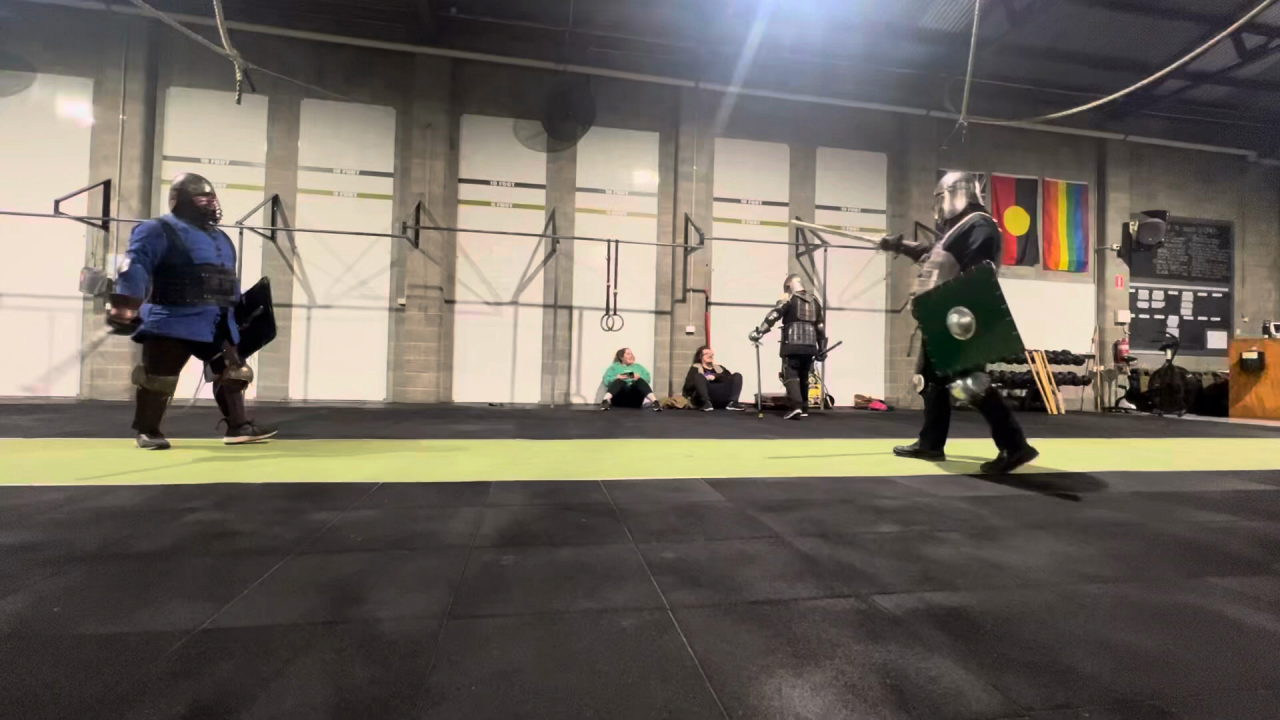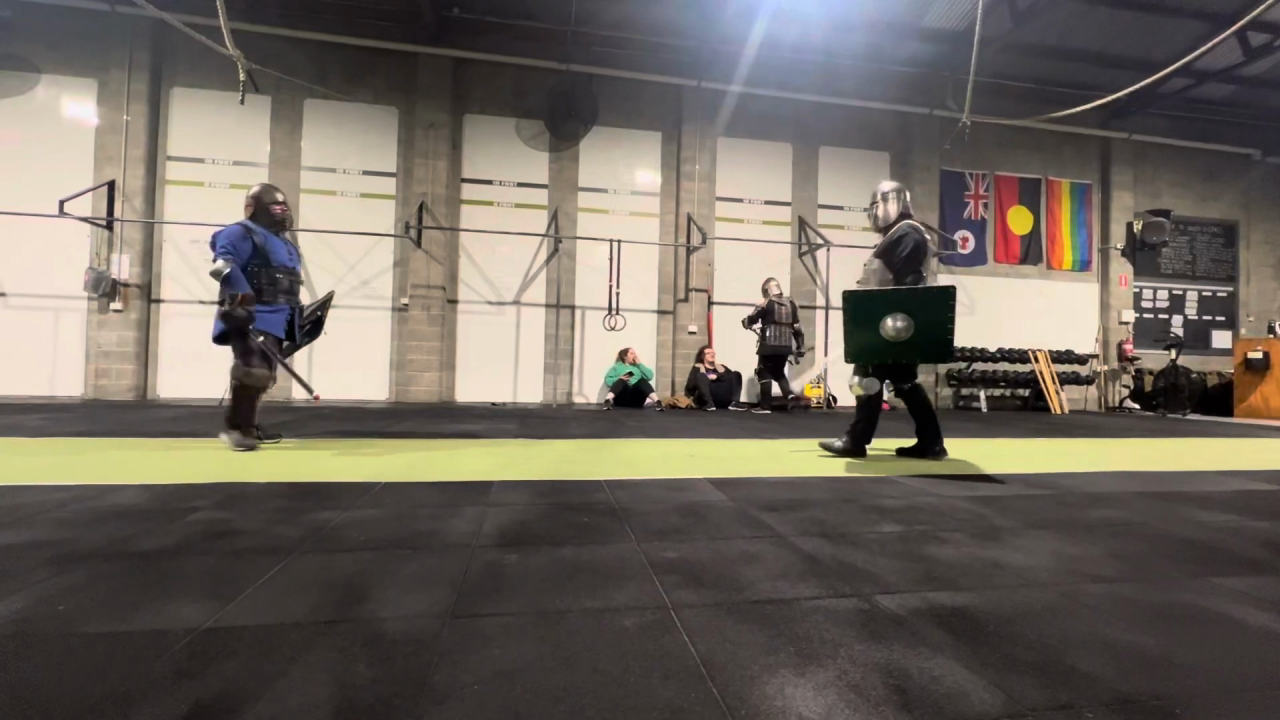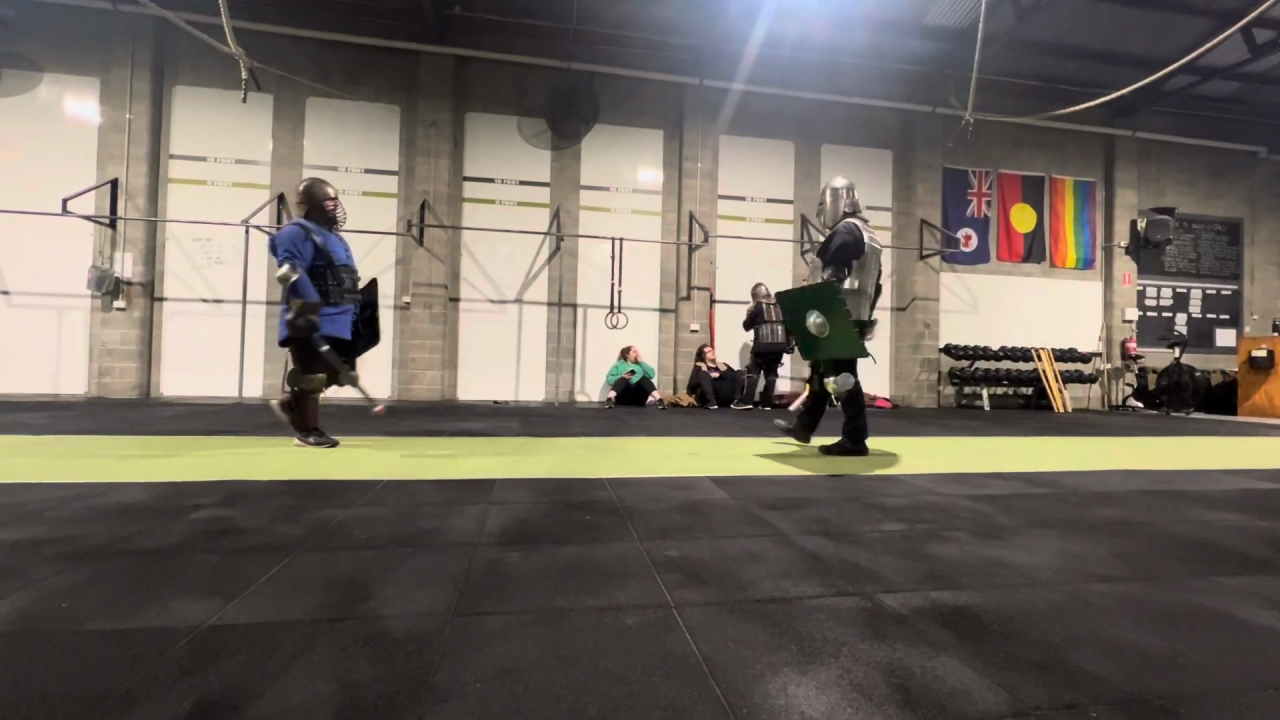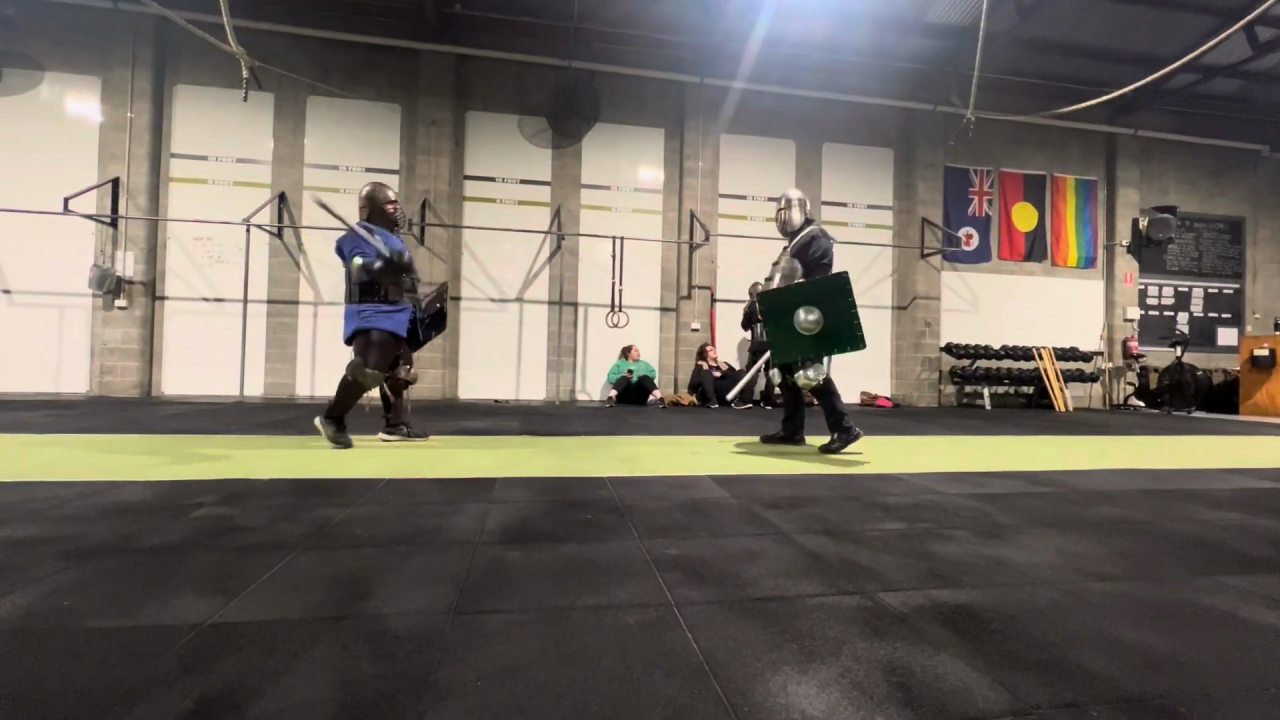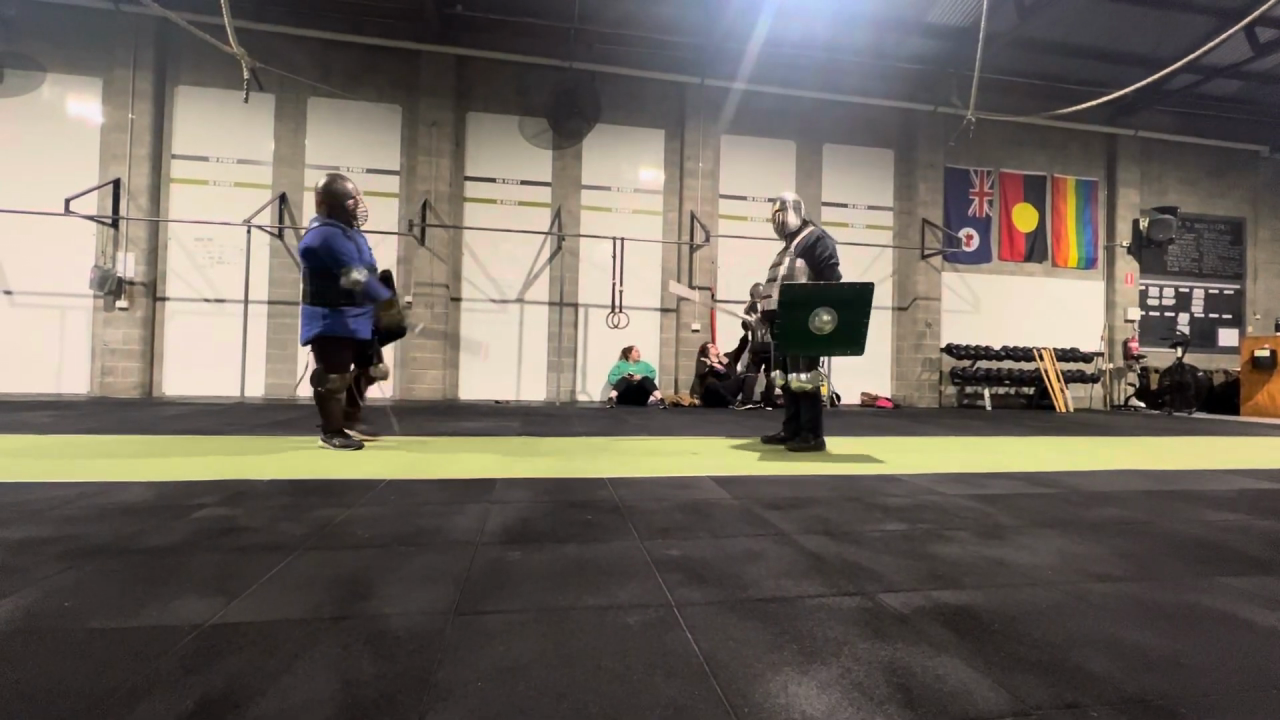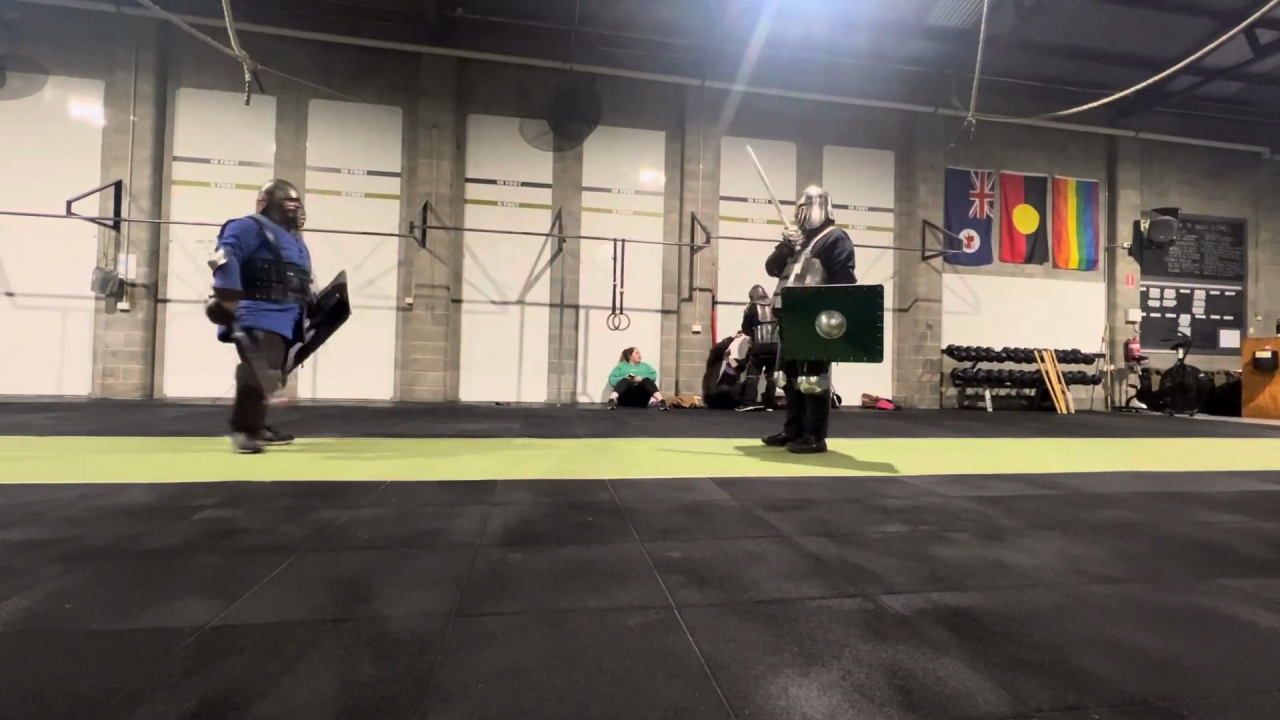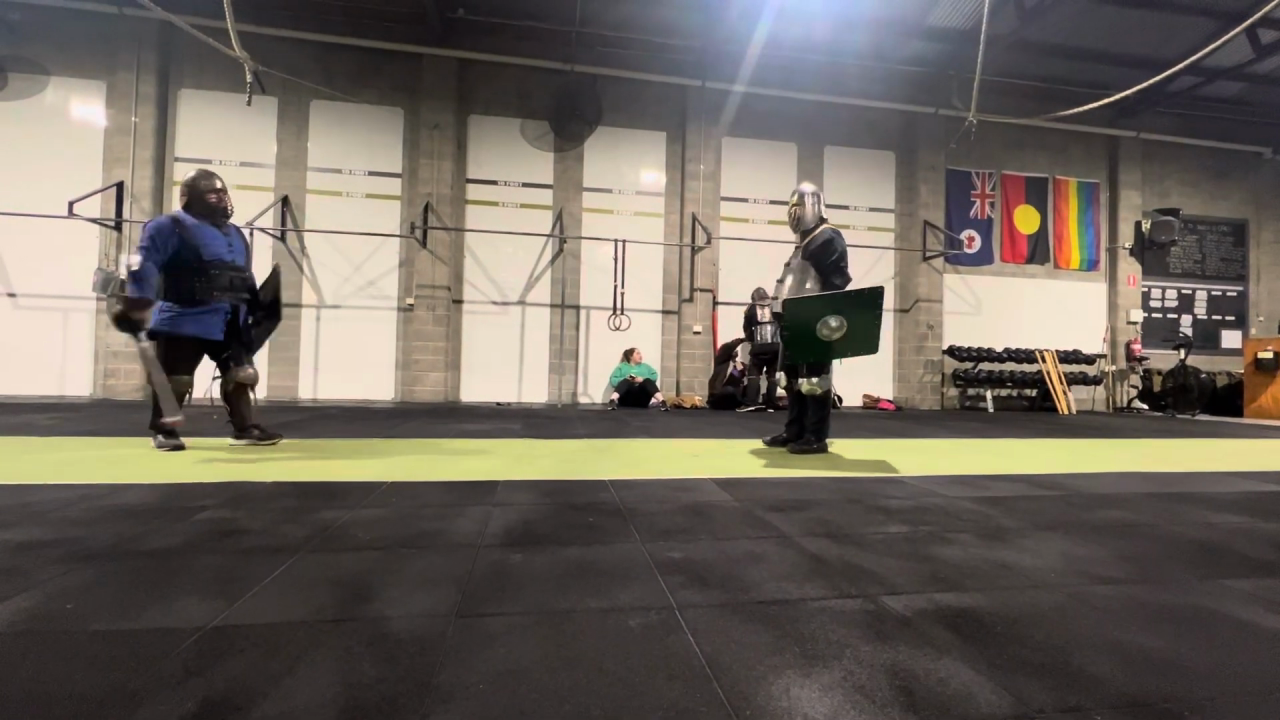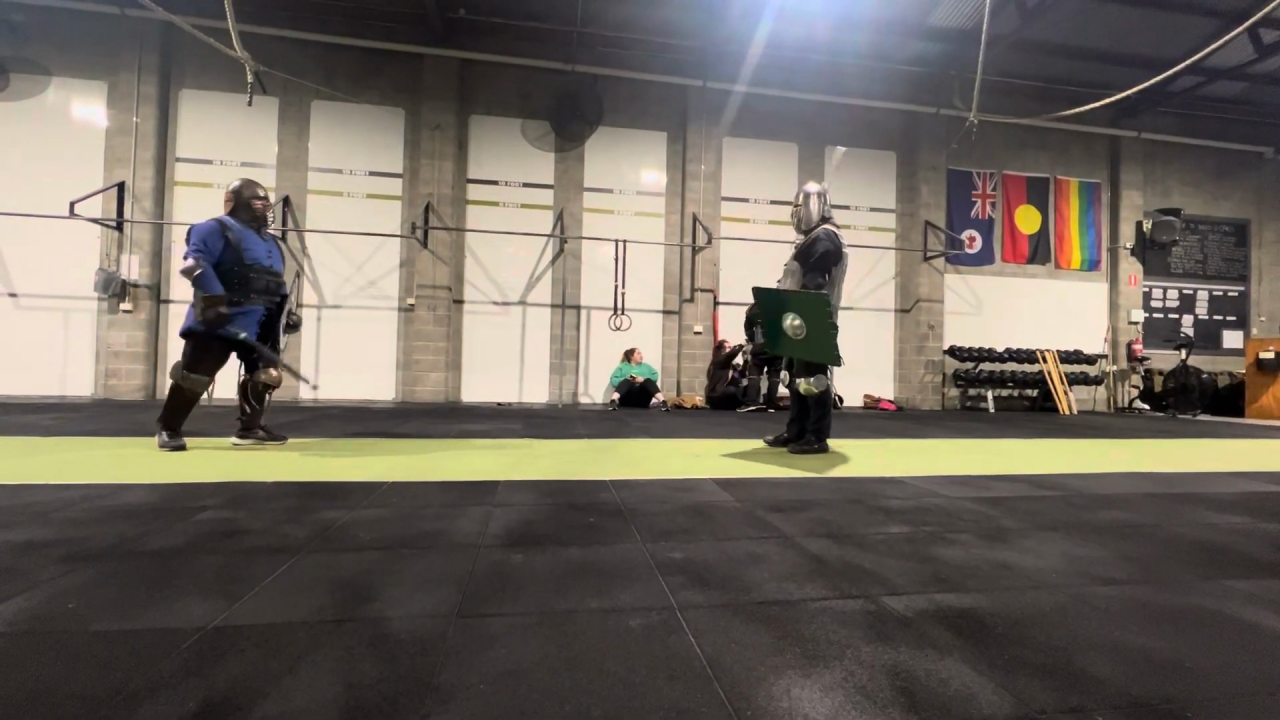
dt=0.7s
person 1, frame 1
left shoulder: (980, 226)
right shoulder: (958, 229)
right elbow: (931, 253)
right wrist: (900, 245)
left knee: (970, 382)
right knee: (932, 379)
left ankle: (1014, 445)
right ankle: (930, 443)
person 1, frame 2
left shoulder: (907, 233)
right shoulder: (899, 236)
left elbow: (911, 281)
left knee: (870, 377)
right knee: (905, 382)
left ankle: (856, 441)
right ankle: (931, 442)
person 1, frame 3
left shoulder: (845, 231)
right shoulder: (865, 234)
left elbow: (833, 277)
right elbow: (873, 282)
right wrist: (867, 315)
right hip: (850, 317)
left knee: (842, 376)
right knee: (821, 373)
left ankle: (855, 439)
right ankle: (804, 426)
person 1, frame 4
left shoulder: (815, 238)
right shoulder: (793, 244)
left elbow: (820, 279)
right knee: (786, 376)
left ankle: (843, 428)
right ankle: (792, 430)
person 1, frame 5
left shoulder: (816, 239)
right shoulder: (786, 249)
left elbow: (830, 277)
right wrist: (765, 314)
left knee: (803, 376)
right knee: (787, 377)
left ankle: (813, 435)
right ankle: (792, 430)
person 1, frame 6
left shoulder: (835, 239)
right shoulder: (799, 242)
left elbow: (844, 279)
right elbow: (772, 268)
right wrist: (785, 247)
left knee: (812, 377)
right knee: (790, 376)
left ankle: (815, 436)
right ankle: (793, 431)
person 1, frame 7
left shoulder: (828, 237)
right shoulder: (806, 240)
left elbow: (836, 280)
left knee: (814, 378)
right knee: (792, 377)
left ankle: (816, 437)
right ankle: (795, 431)
person 1, frame 8
left shoulder: (824, 237)
right shoulder: (815, 238)
left elbow: (814, 283)
left knee: (812, 377)
right knee: (796, 376)
left ankle: (817, 437)
right ankle: (796, 432)
person 2, frame 1
left shoulder: (219, 238)
right shoulder: (160, 230)
left elbow: (230, 279)
right elbow: (133, 266)
right wrist: (125, 304)
left hip: (215, 323)
right hip: (174, 318)
left knee: (232, 370)
right knee: (159, 376)
left ankle: (239, 427)
right ankle: (147, 430)
person 2, frame 2
left shoulder: (283, 242)
right shoulder: (240, 234)
left elbow: (289, 282)
right elbow: (224, 267)
left wrist: (298, 316)
right wrist: (238, 302)
left hip: (277, 319)
right hip: (252, 317)
left knee: (263, 372)
right knee: (254, 368)
left ankle: (245, 426)
right ankle: (236, 425)
person 2, frame 3
left shoulder: (330, 236)
right shoulder: (297, 234)
left elbow: (342, 277)
right elbow: (290, 273)
left wrist: (353, 310)
right wrist: (306, 306)
left hip: (337, 319)
right hip: (311, 319)
left knee: (341, 368)
right knee: (310, 373)
left ankle: (290, 404)
right ankle: (306, 429)
person 2, frame 4
left shoulder: (392, 238)
right shoulder: (362, 234)
right elbow: (359, 267)
left wrist: (414, 313)
right wrist: (384, 266)
left hip: (397, 318)
right hip: (373, 316)
left knee: (400, 372)
right knee: (369, 369)
left ankle: (396, 426)
right ankle: (332, 418)
person 2, frame 5
left shoulder: (343, 231)
right shoulder: (328, 235)
left elbow: (361, 274)
right elbow: (356, 275)
left wrist: (383, 304)
right wrist: (388, 303)
left hip: (351, 316)
right hip: (332, 318)
left knee: (367, 367)
right knee: (333, 375)
left ankle: (349, 419)
right ankle: (331, 433)
person 2, frame 6
left shoulder: (292, 238)
right shoulder: (250, 228)
left elbow: (296, 281)
right elbow: (225, 258)
right wrist: (225, 298)
left hip: (282, 317)
right hip: (257, 315)
left knee: (270, 374)
right knee: (258, 371)
left ankle: (255, 429)
right ankle: (242, 428)
person 2, frame 7
left shoulder: (233, 233)
right shoulder: (171, 227)
left elbow: (243, 275)
right elbow: (145, 265)
right wrist: (134, 306)
left hip: (228, 320)
right hip: (186, 317)
left knee: (240, 373)
right knee: (175, 378)
left ankle: (246, 429)
right ankle: (164, 432)
person 2, frame 8
left shoulder: (269, 241)
right shoulder: (216, 229)
left elbow: (276, 283)
right elbow: (195, 265)
left wrist: (286, 312)
right wrist: (214, 303)
left hip: (260, 323)
right hip: (219, 321)
left knee: (265, 374)
right knee: (195, 375)
left ankle: (250, 429)
right ankle: (168, 429)
